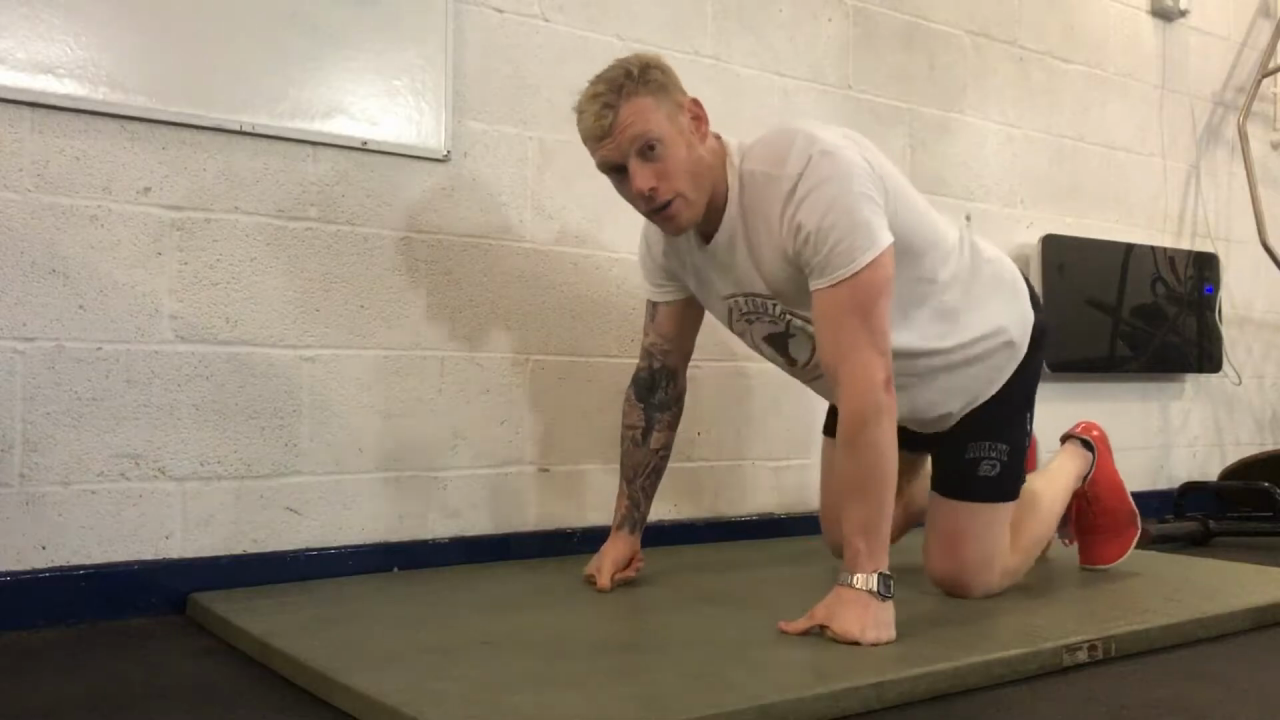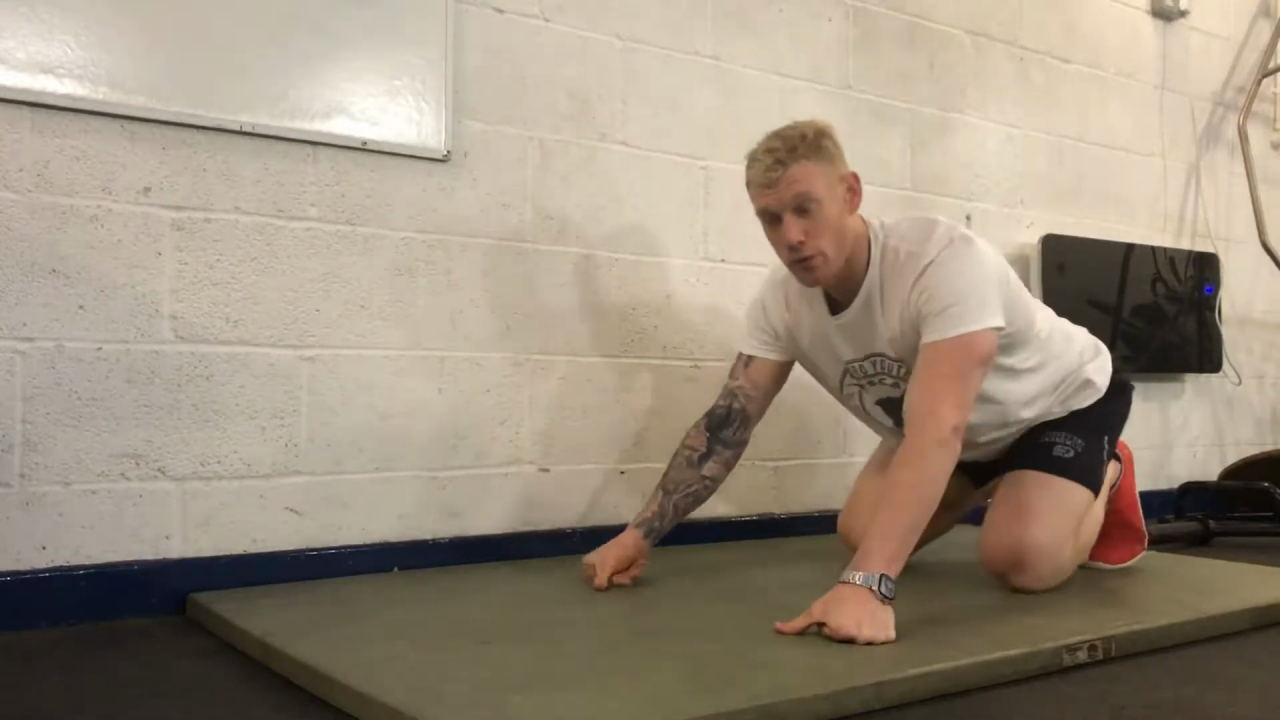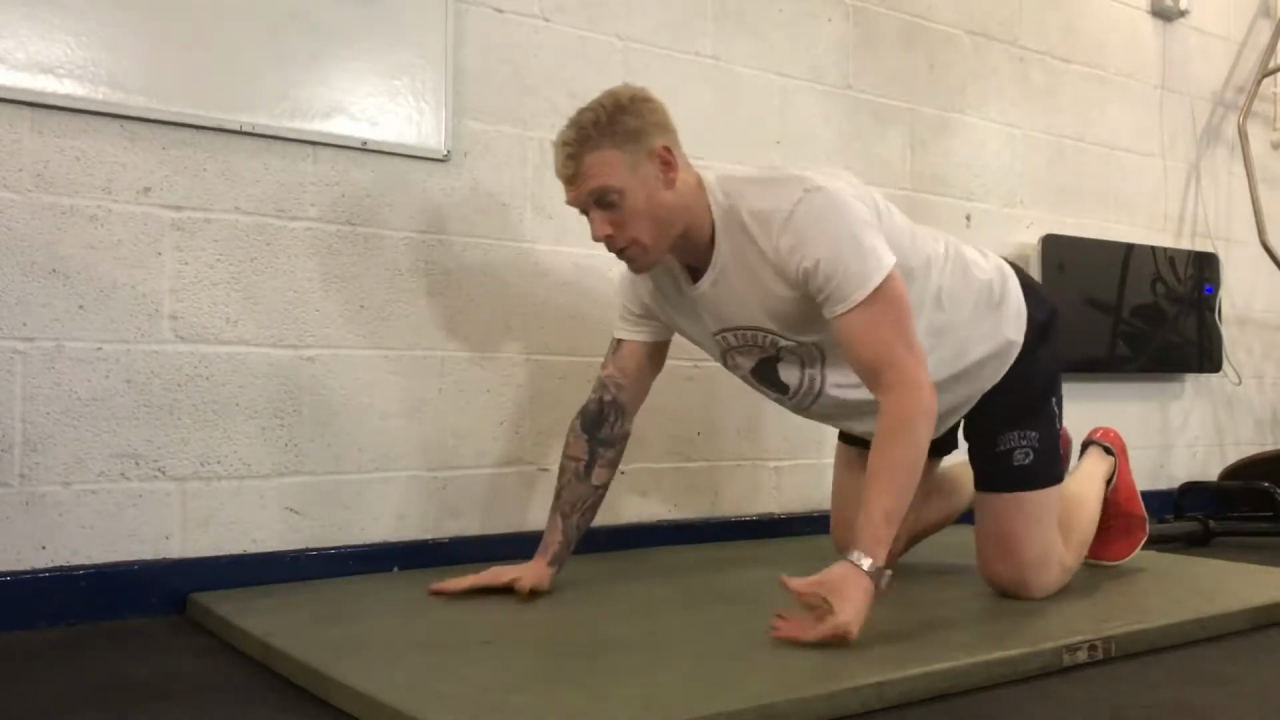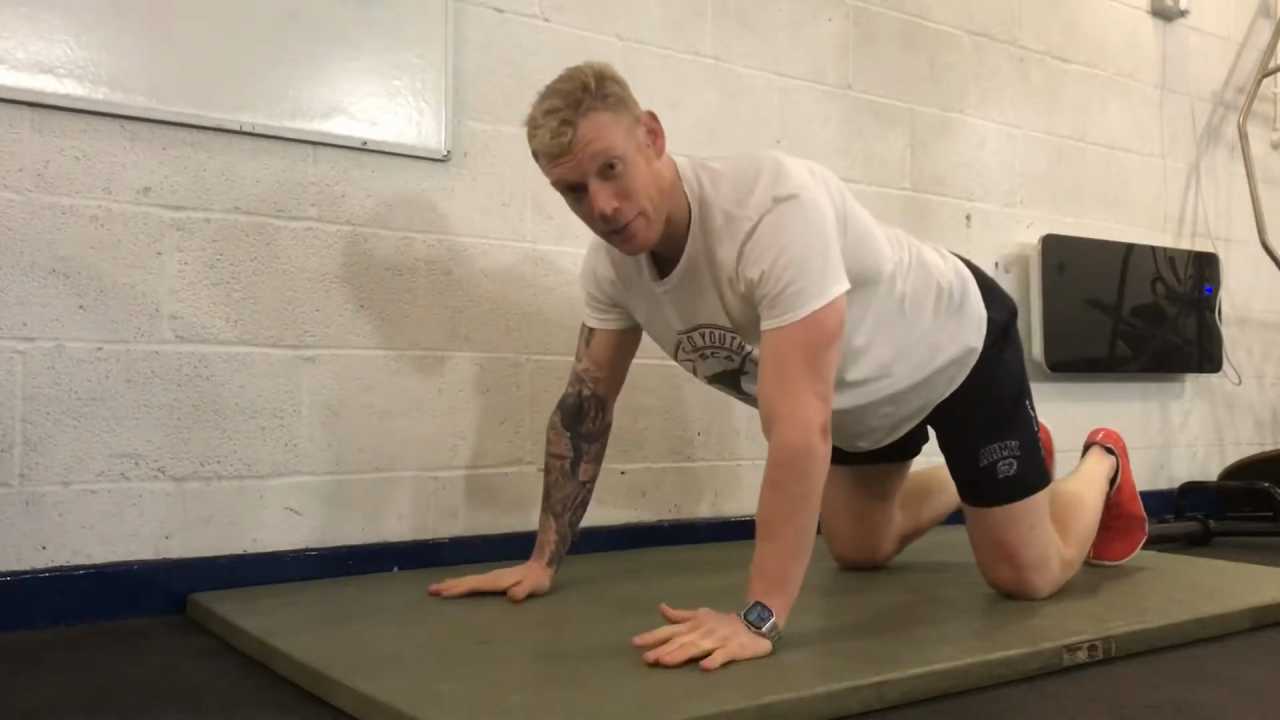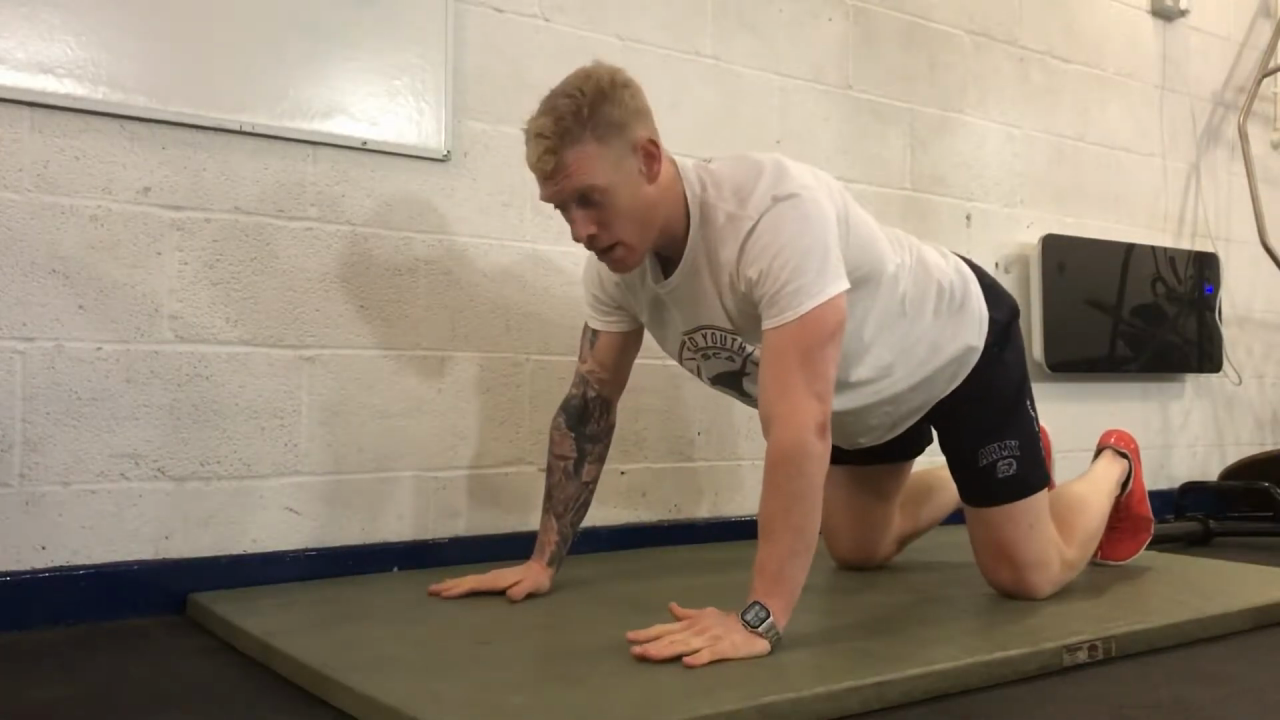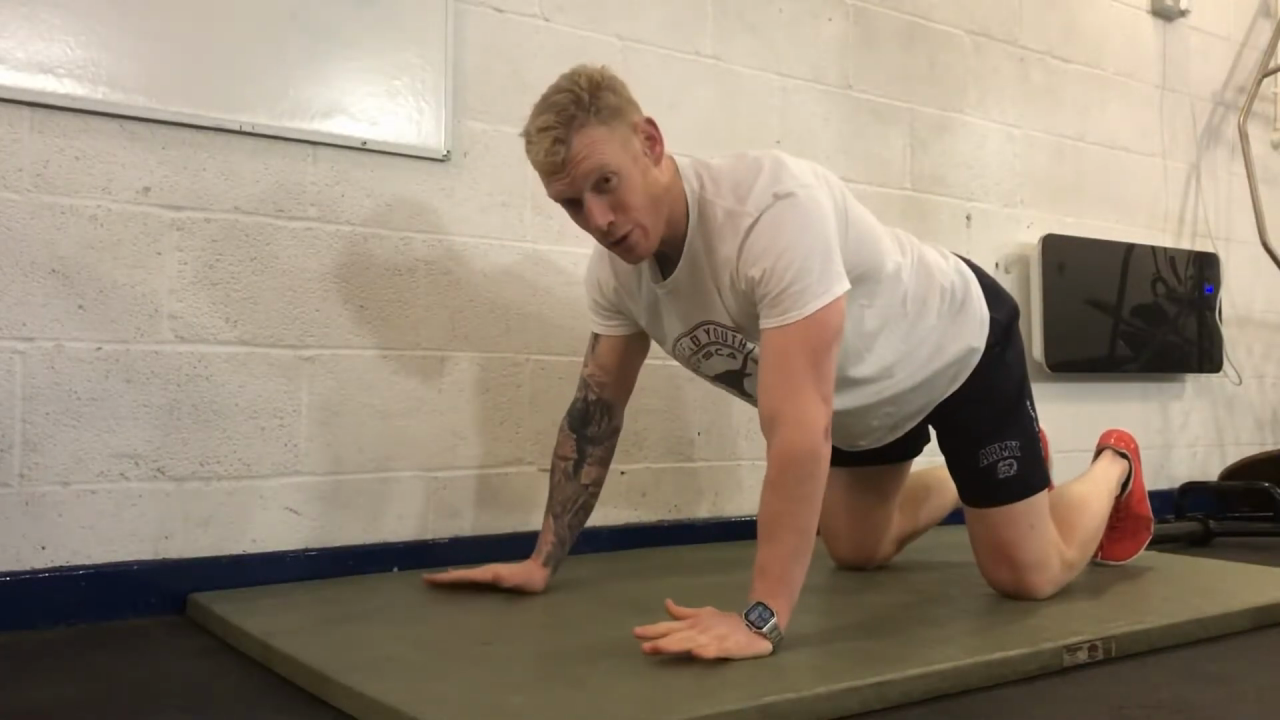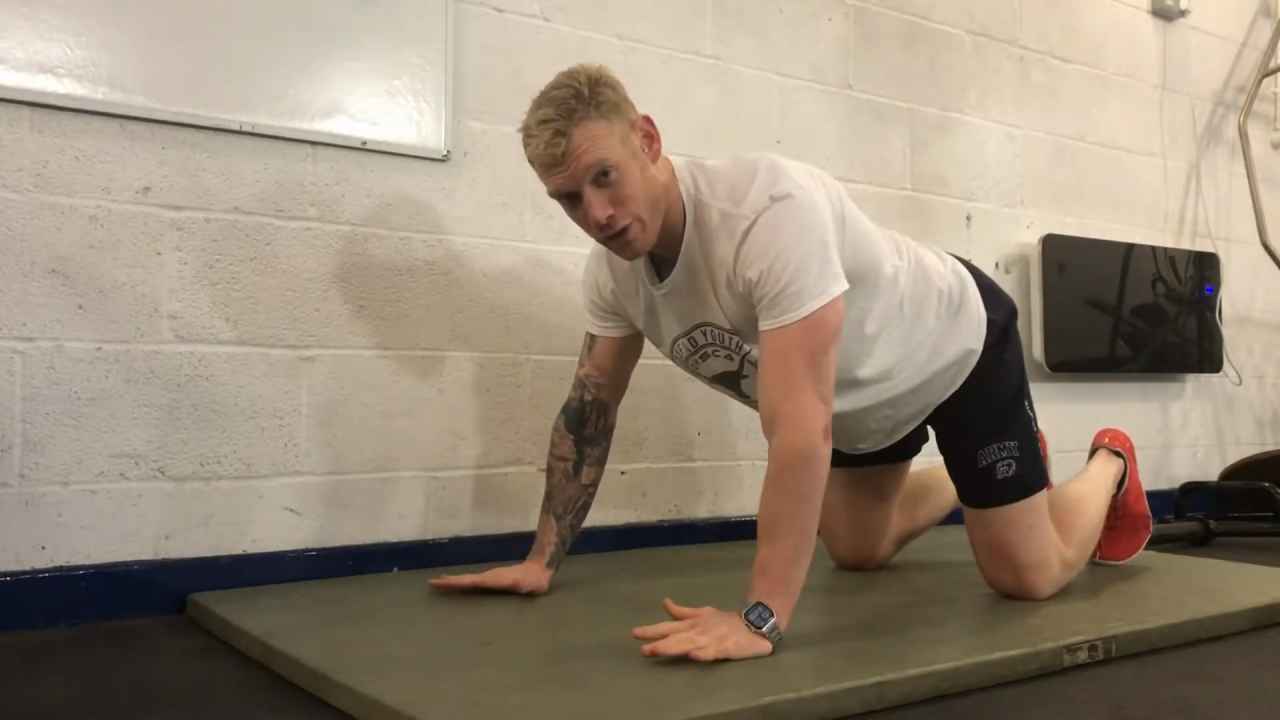
dt=0.7s
person 1, frame 1
left shoulder: (814, 175)
right shoulder: (666, 236)
left elbow: (867, 385)
right elbow: (659, 375)
left wrist: (866, 582)
right wrist: (626, 529)
left hip: (980, 343)
right hip: (887, 356)
left knee: (966, 575)
right knee: (847, 539)
left ankle: (1079, 462)
right ankle: (942, 452)
person 1, frame 2
left shoulder: (947, 261)
right shoulder: (782, 301)
left elbow: (938, 430)
right elbow: (730, 421)
left wrist: (867, 584)
right wrist: (639, 535)
left hip: (1068, 397)
right hip: (966, 432)
left knee: (1023, 559)
right knee: (864, 537)
left ankle: (1104, 477)
right ankle: (994, 483)
person 1, frame 3
left shoulder: (803, 215)
right shoulder: (649, 275)
left elbow: (910, 391)
right elbow: (607, 412)
left wrist: (863, 568)
right wrist: (546, 559)
left hip: (995, 342)
right hip: (881, 392)
left knee: (1024, 574)
right knee: (864, 536)
left ankle: (1099, 464)
right ankle: (993, 475)
person 1, frame 4
left shoulder: (775, 211)
right shoulder: (611, 261)
left elbow: (800, 430)
right elbow: (587, 404)
left wrist: (758, 617)
right wrist: (544, 559)
left hip: (956, 344)
right hip: (865, 387)
left knee: (1027, 574)
right knee: (860, 551)
left ankle: (1100, 465)
right ankle: (1007, 464)
person 1, frame 5
left shoulder: (774, 213)
right shoulder: (614, 261)
left elbow: (798, 428)
right elbow: (590, 404)
left wrist: (759, 619)
right wrist: (543, 560)
left hip: (958, 343)
right hip: (868, 386)
left knee: (1027, 574)
right knee: (857, 551)
left ankle: (1114, 466)
right ankle: (992, 472)
person 1, frame 6
left shoulder: (772, 209)
right shoulder: (614, 267)
left elbow: (799, 430)
right elbow: (595, 408)
left wrist: (759, 618)
right wrist: (542, 560)
left hip: (956, 344)
right hip: (867, 387)
left knee: (1028, 575)
right knee: (857, 551)
left ankle: (1112, 466)
right ankle: (970, 477)
person 1, frame 7
left shoulder: (770, 212)
right shoulder: (611, 267)
left elbow: (800, 430)
right elbow: (589, 410)
left wrist: (760, 618)
right wrist: (541, 561)
left hip: (955, 346)
right hip: (866, 390)
left knee: (1028, 575)
right knee: (856, 552)
left ankle: (1108, 465)
right ankle: (972, 477)
